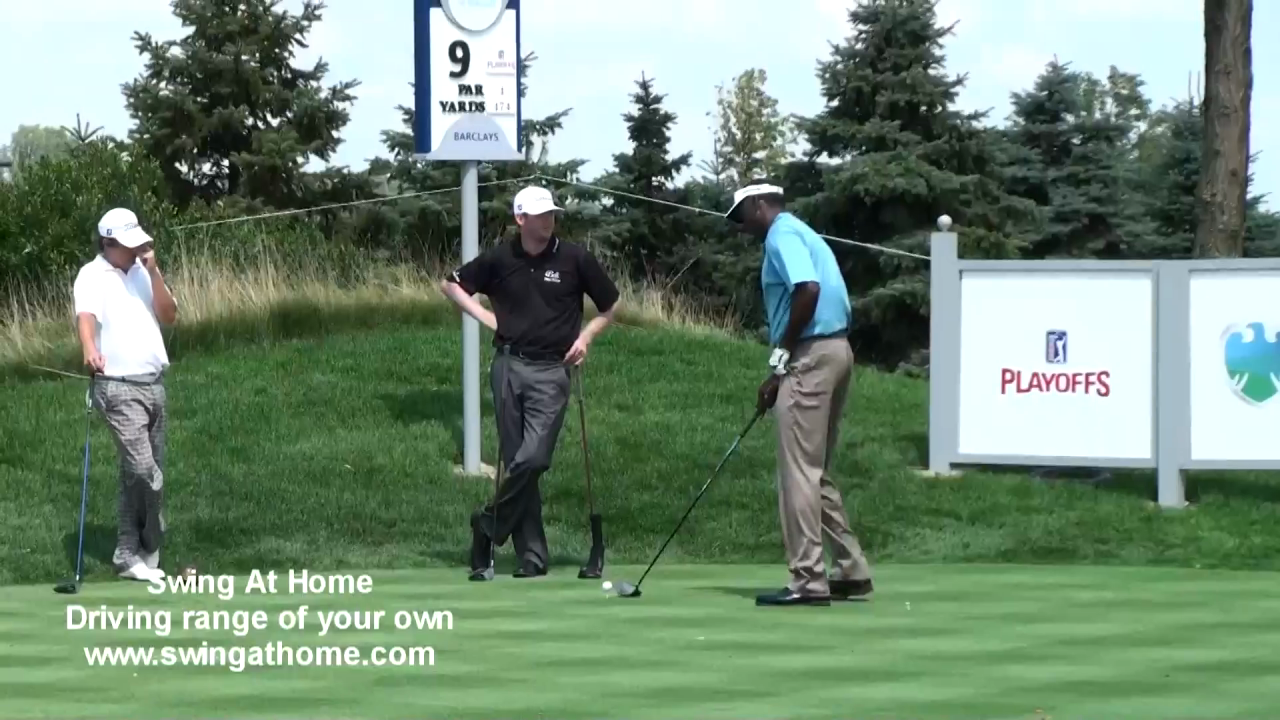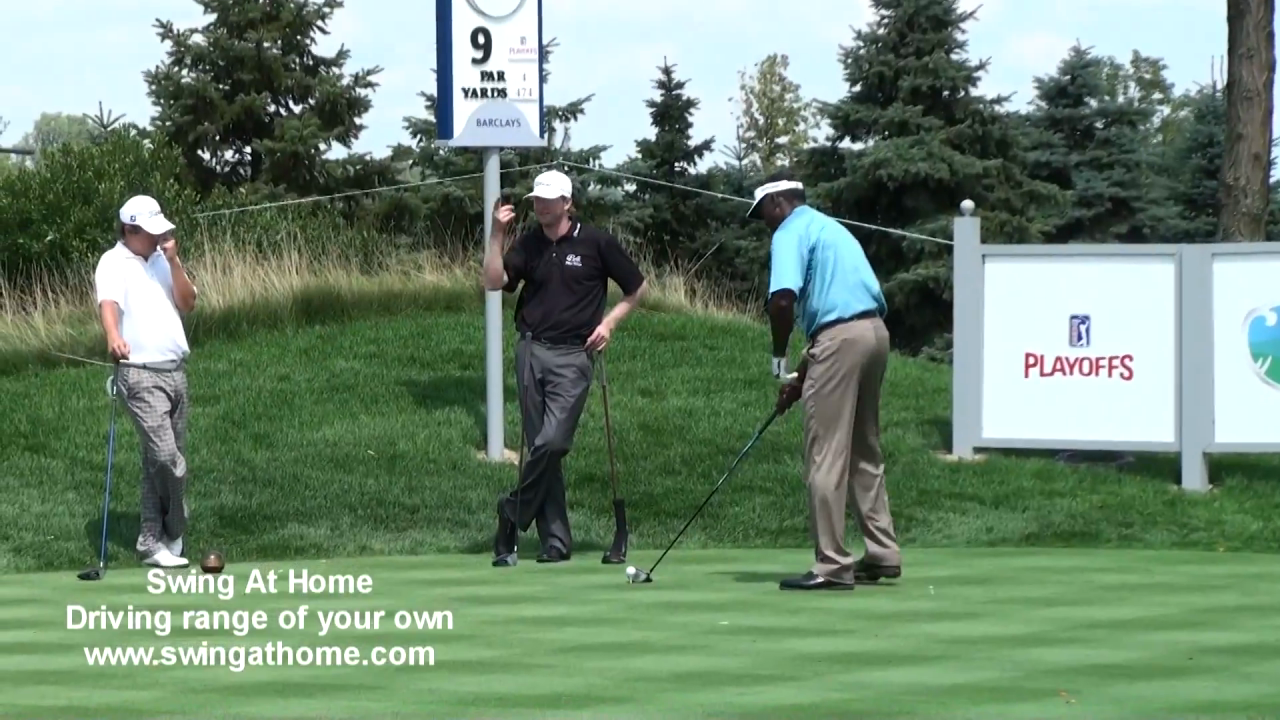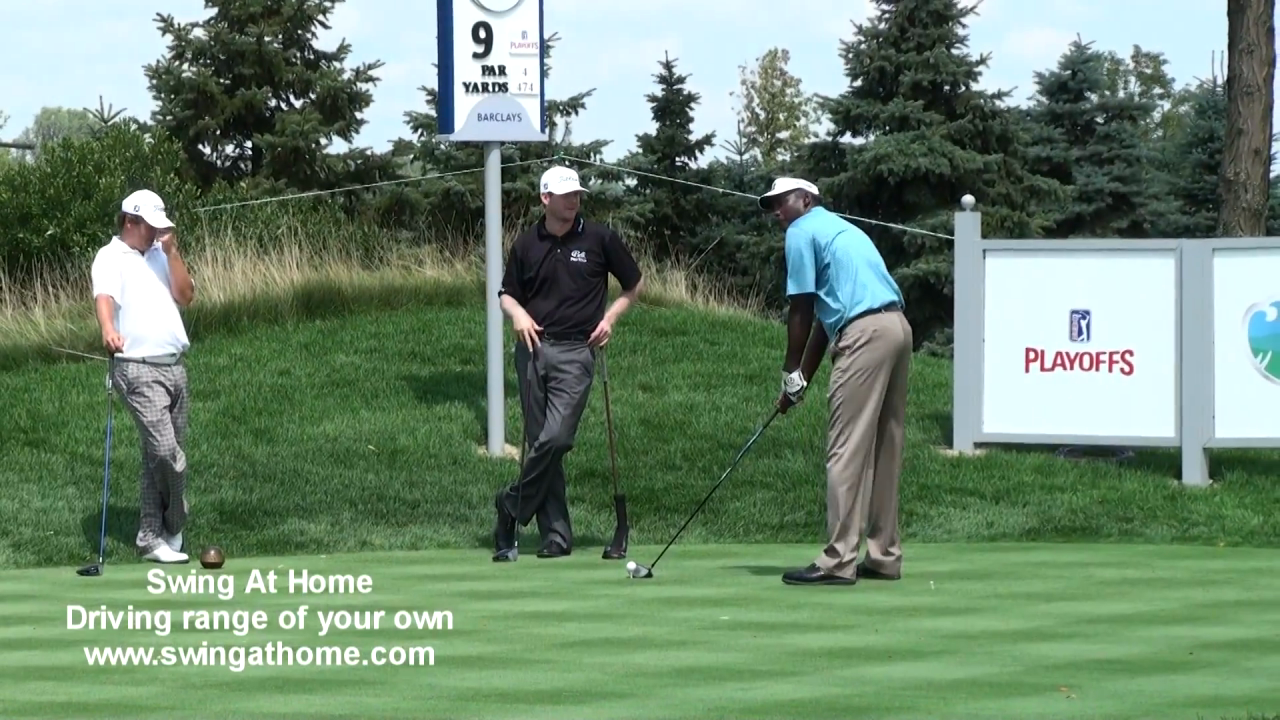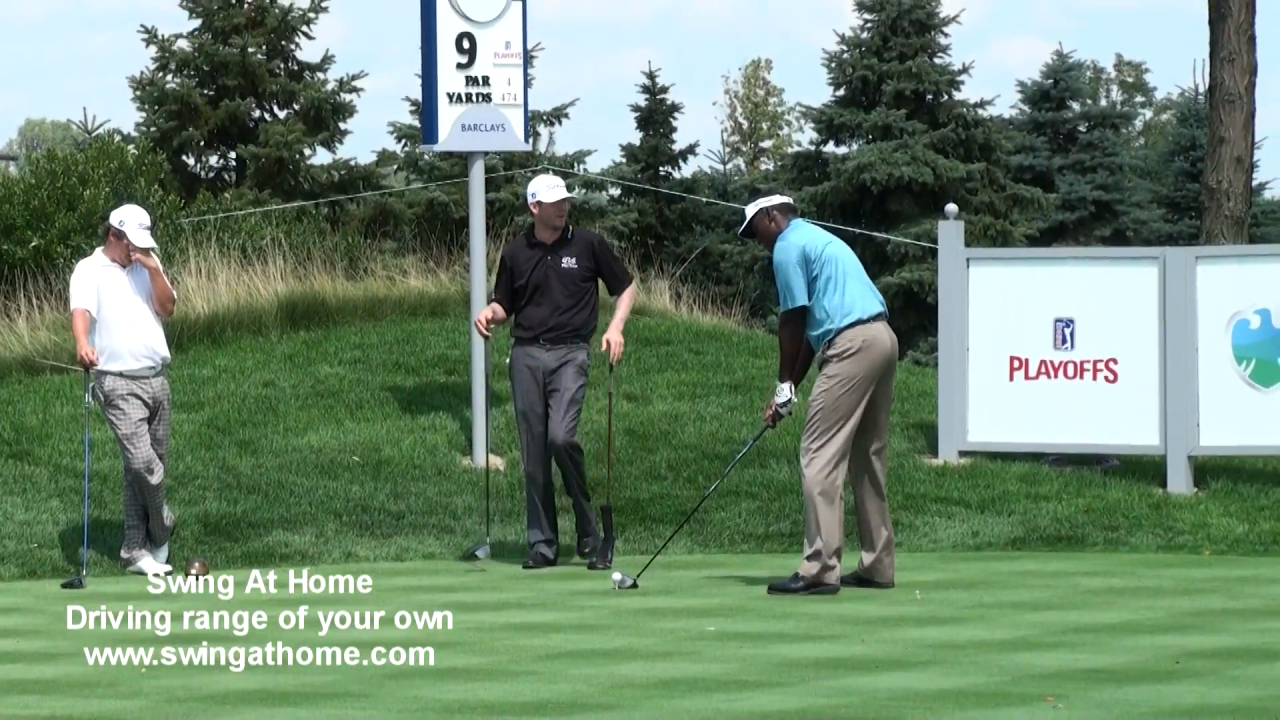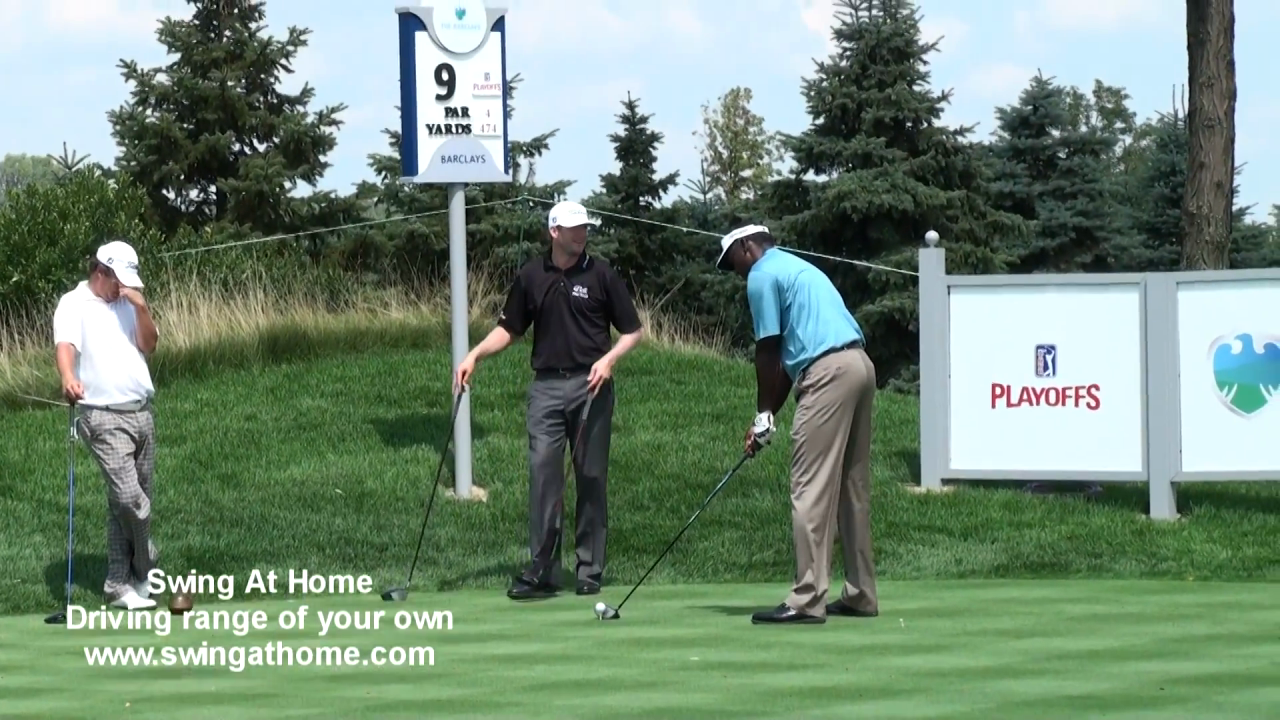
dt=0.7s
person 1, frame 1
right shoulder: (798, 234)
left elbow: (808, 290)
left wrist: (782, 351)
right wrist: (777, 375)
left hip: (812, 357)
right hip: (832, 350)
left knee: (798, 471)
right knee: (812, 471)
person 1, frame 2
right shoulder: (828, 227)
left elbow: (782, 299)
left wrist: (780, 359)
right wrist: (801, 373)
left hip: (841, 338)
right hip: (873, 332)
left knee: (826, 457)
right knee: (864, 450)
person 1, frame 3
right shoulder: (837, 229)
left elbow: (801, 310)
right elbow: (825, 316)
left wrist: (791, 373)
right wrist: (804, 379)
left hip: (866, 334)
right hip: (894, 328)
left knee: (847, 451)
right knee: (883, 450)
person 1, frame 4
right shoulder: (818, 239)
left elbow: (793, 322)
left wrist: (784, 386)
right wrist: (791, 385)
left hip: (853, 344)
right hip: (880, 339)
left knee: (820, 454)
right knee: (867, 457)
person 1, frame 5
right shoulder: (795, 268)
left elbow: (769, 351)
left wrist: (763, 415)
right wrist: (771, 413)
left hip: (829, 372)
right hip: (857, 365)
left knee: (811, 488)
right knee: (850, 485)
person 2, frame 1
left shoulder: (575, 258)
right shoulder: (498, 258)
left elbow: (610, 304)
right elbow: (451, 284)
left wrist: (585, 336)
right wrist: (484, 315)
left hip: (551, 370)
right hip: (508, 366)
left knee: (533, 458)
right knee: (515, 461)
left ankle: (488, 525)
right ankle: (531, 554)
person 2, frame 2
left shoulder: (597, 241)
right shoulder: (526, 244)
left elbow: (636, 287)
right elbow: (493, 283)
left wrist: (609, 322)
right wrist: (497, 234)
left hip: (574, 354)
right hip: (531, 350)
left knee: (553, 441)
right knee: (541, 445)
left ankle: (514, 511)
right ankle: (555, 539)
person 2, frame 3
left shoulder: (600, 237)
right shoulder: (526, 243)
left elbow: (634, 283)
right elbow: (508, 294)
left wrist: (610, 317)
right wrist: (516, 312)
left hip: (575, 350)
right hip: (533, 348)
left knee: (556, 438)
right knee: (540, 441)
left ankle: (513, 503)
right ankle: (556, 534)
person 2, frame 4
left shoulder: (589, 244)
right shoulder: (515, 252)
left elbow: (626, 286)
right elbow: (504, 303)
left wrist: (616, 327)
right wrist: (489, 312)
left hip: (570, 353)
right hip: (526, 355)
left knee: (563, 438)
right knee: (535, 451)
left ankle: (587, 520)
right ankle: (542, 544)
person 2, frame 5
left shoulder: (602, 275)
right shoulder: (530, 275)
left elbow: (633, 330)
right elbow: (508, 328)
left wrist: (609, 359)
right wrist: (475, 355)
left hip: (590, 385)
right hip: (547, 385)
left knee: (591, 477)
right knee: (542, 468)
person 3, frame 1
left shoulder: (143, 270)
right shoulder: (92, 276)
left elbow: (168, 316)
right elbow: (85, 314)
left wrist: (153, 272)
right wrist: (89, 349)
left hip: (153, 383)
right hip: (118, 387)
left knee: (139, 472)
right knee: (143, 470)
left ankle: (130, 554)
right ankle: (147, 550)
person 3, frame 2
left shoulder: (163, 259)
right shoulder: (113, 263)
left elbow: (187, 303)
right elbow: (108, 302)
left wrist: (173, 262)
right wrist: (113, 336)
left hip: (175, 370)
right hip: (140, 374)
left knee: (160, 459)
right knee: (166, 457)
left ankle: (154, 541)
right ankle: (171, 536)
person 3, frame 3
left shoulder: (160, 253)
right shoulder: (110, 257)
left elbow: (185, 296)
right elbow: (103, 297)
left wrist: (172, 252)
right wrist: (107, 329)
left hip: (174, 365)
right hip: (139, 369)
left knee: (160, 453)
right knee: (164, 451)
left ankle: (153, 536)
right ankle: (173, 526)
person 3, frame 4
left shoulder: (148, 263)
right shoulder: (89, 270)
left elbow: (167, 308)
right elbow: (81, 310)
left wrist: (153, 269)
right wrist: (83, 343)
left hip: (157, 378)
right hip: (119, 382)
left knee: (152, 464)
right knee: (141, 463)
left ankle: (137, 549)
right ankle: (162, 532)
person 3, frame 5
left shoulder: (129, 301)
right shoulder: (73, 304)
left elbow: (149, 346)
right elbow: (65, 345)
left wrist: (141, 307)
right wrist: (69, 378)
left hip: (140, 412)
right hip: (104, 417)
left knee: (131, 500)
right knee: (128, 497)
left ankle: (120, 583)
right ankle: (145, 571)
